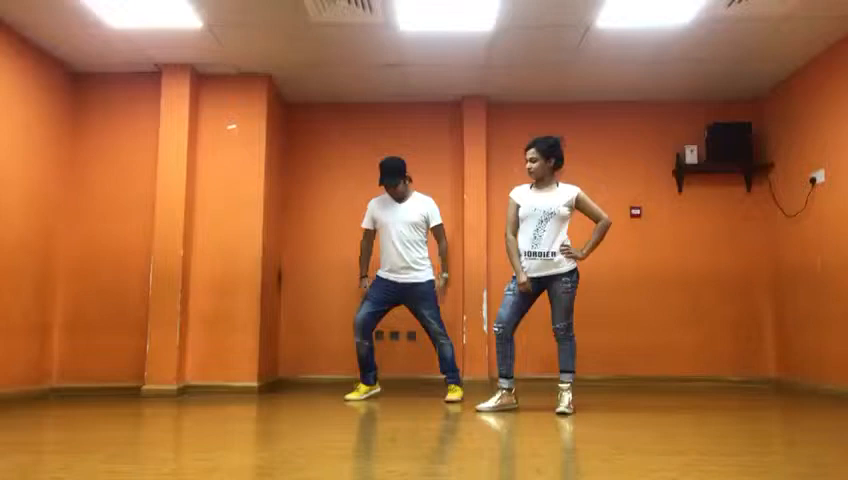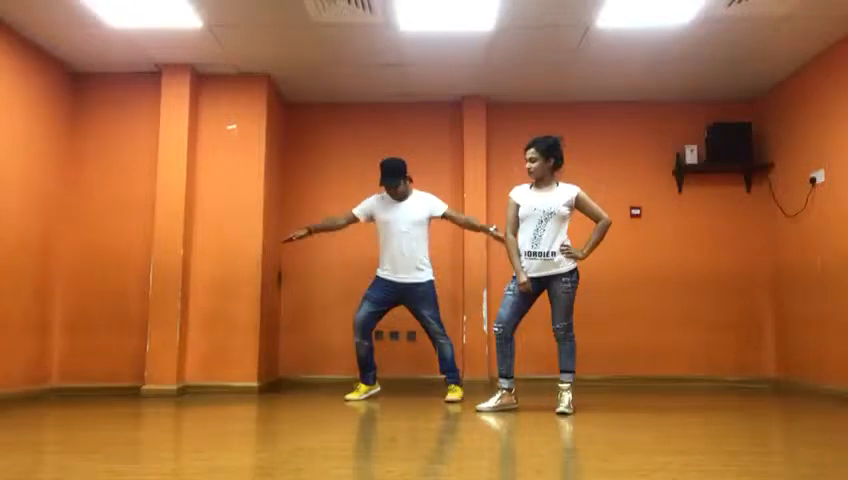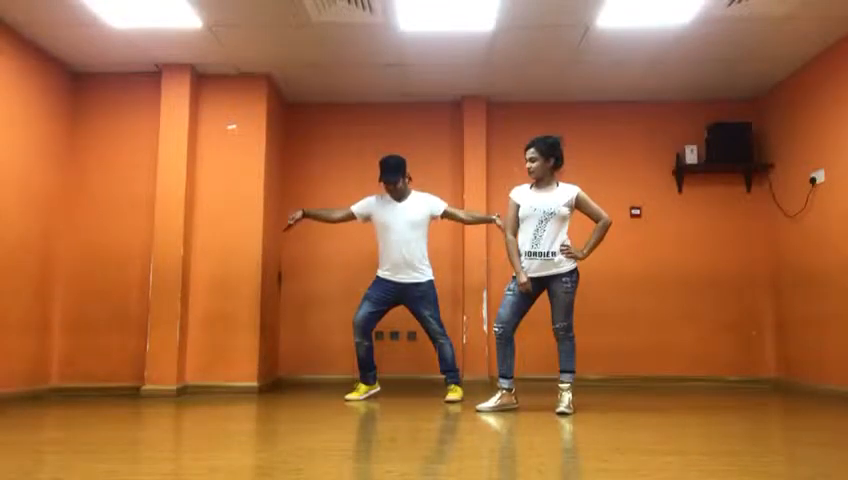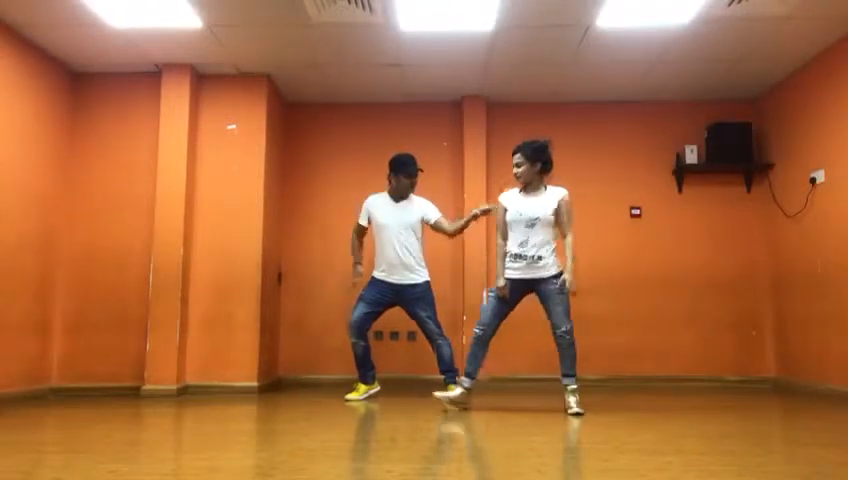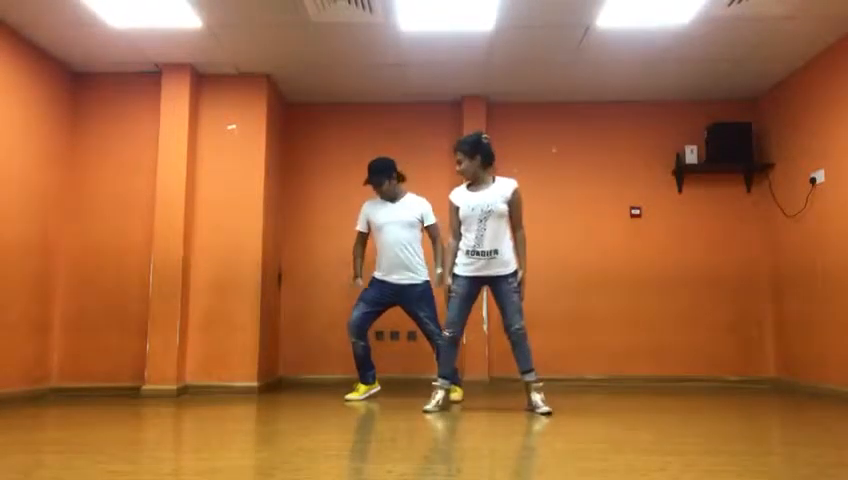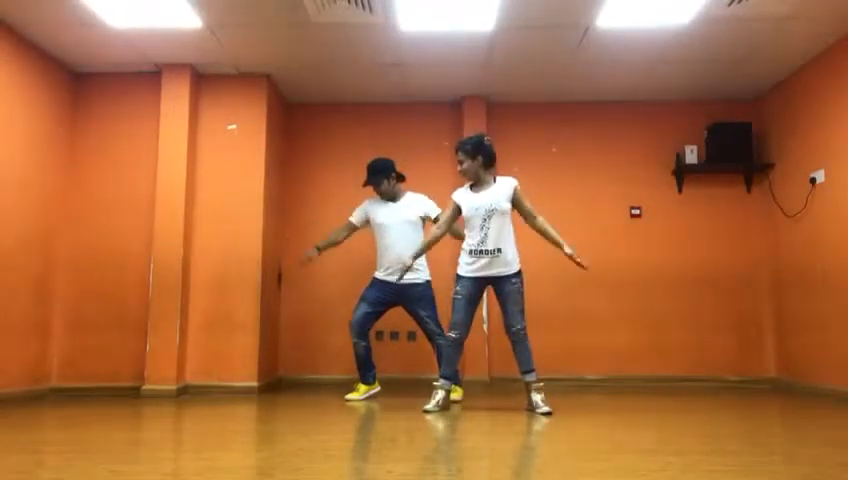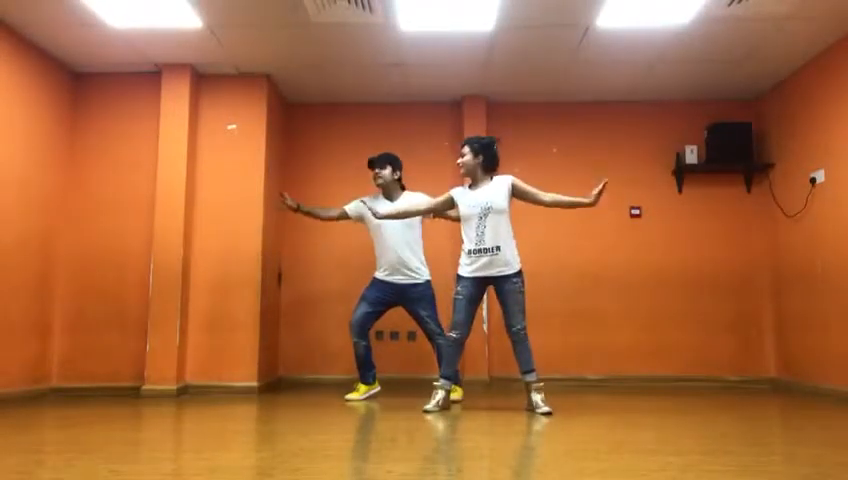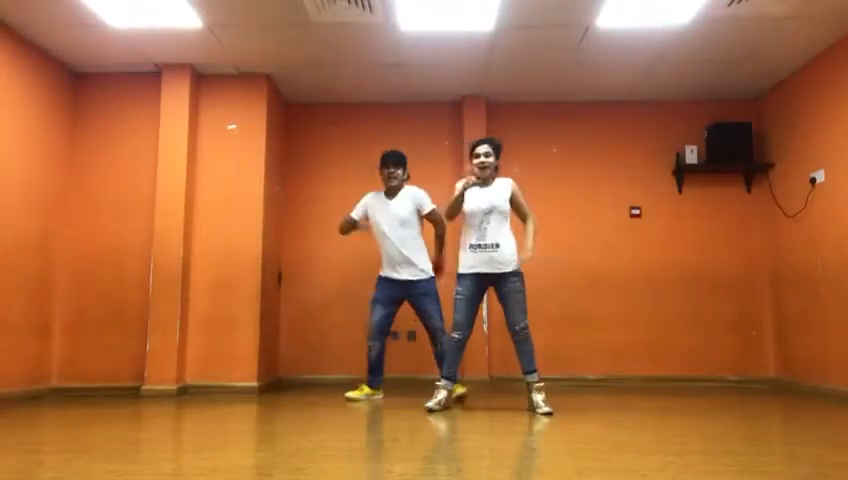
dt=0.5s
person 1, frame 1
left shoulder: (570, 193)
right shoulder: (519, 193)
left elbow: (604, 220)
right elbow: (510, 235)
left wrist: (584, 252)
right wrist: (520, 273)
left hip: (561, 272)
right hip: (527, 273)
left knee: (563, 331)
right knee: (502, 328)
left ankle: (566, 393)
right ankle: (506, 393)
person 1, frame 2
left shoulder: (570, 192)
right shoulder: (518, 193)
left elbow: (604, 220)
right elbow: (510, 235)
left wrist: (584, 252)
right wrist: (519, 273)
left hip: (561, 273)
right hip: (527, 273)
left knee: (563, 331)
right knee: (502, 327)
left ankle: (566, 393)
right ankle: (506, 393)
person 1, frame 3
left shoulder: (570, 193)
right shoulder: (518, 194)
left elbow: (604, 220)
right elbow: (510, 235)
left wrist: (584, 252)
right wrist: (519, 273)
left hip: (561, 272)
right hip: (527, 273)
left knee: (563, 331)
right knee: (502, 327)
left ankle: (565, 393)
right ankle: (506, 393)
person 1, frame 4
left shoulder: (559, 196)
right shoulder: (507, 198)
left elbow: (567, 235)
right elbow: (501, 239)
left wrist: (568, 271)
right wrist: (499, 277)
left hip: (548, 275)
right hip: (512, 275)
left knee: (564, 332)
right knee: (483, 330)
left ankle: (571, 393)
right ankle: (464, 389)
person 1, frame 5
left shoulder: (508, 188)
right shoulder: (457, 195)
left elbow: (518, 230)
right elbow: (454, 237)
left wrist: (523, 268)
right wrist: (447, 274)
left hip: (503, 271)
right hip: (466, 272)
left knee: (516, 330)
right knee: (452, 331)
left ankle: (534, 392)
right ankle: (441, 392)
person 1, frame 6
left shoulder: (509, 186)
right shoulder: (460, 195)
left elbow: (534, 219)
right elbow: (441, 229)
left wrist: (563, 246)
right wrist: (413, 257)
left hip: (506, 270)
right hip: (469, 272)
left knee: (517, 330)
right knee: (456, 333)
left ankle: (534, 392)
right ankle: (441, 392)
person 1, frame 7
left shoulder: (505, 184)
right shoulder: (457, 194)
left elbow: (544, 198)
right elbow: (422, 208)
left wrist: (586, 201)
right wrist: (382, 213)
left hip: (507, 270)
right hip: (470, 272)
left knee: (517, 330)
right knee: (456, 333)
left ankle: (534, 392)
right ankle: (442, 391)
person 1, frame 8
left shoulder: (506, 186)
right shoulder: (465, 187)
left elbow: (527, 218)
right elbow: (449, 216)
left wrist: (528, 246)
right wrist: (461, 191)
left hip: (506, 268)
right hip: (470, 270)
left knee: (519, 329)
right knee: (459, 331)
left ankle: (535, 391)
right ankle: (443, 390)
person 2, frame 1
left shoulder: (425, 204)
right shoulder: (375, 205)
left elbow: (442, 240)
right elbow: (367, 241)
left wrist: (444, 274)
right wrist: (363, 276)
left hip: (420, 282)
right hip: (385, 280)
left knee: (438, 332)
right knee: (361, 324)
left ankle: (454, 384)
right ankle: (368, 383)
person 2, frame 2
left shoulder: (427, 201)
right shoulder: (375, 202)
left elbow: (459, 219)
right elbow: (342, 221)
left wrist: (489, 230)
right wrist: (309, 230)
left hip: (420, 282)
right hip: (385, 280)
left knee: (437, 332)
right knee: (361, 324)
left ankle: (454, 384)
right ankle: (368, 382)
person 2, frame 3
left shoulder: (426, 202)
right shoulder: (373, 203)
left elbow: (461, 216)
right elbow: (336, 215)
left wrist: (491, 218)
right wrist: (305, 213)
left hip: (420, 282)
right hip: (386, 280)
left knee: (437, 332)
right knee: (360, 324)
left ankle: (454, 384)
right ankle: (368, 382)
person 2, frame 4
left shoulder: (421, 205)
right shoulder: (372, 203)
left elbow: (450, 230)
right elbow: (358, 234)
left wrist: (473, 216)
right wrist: (357, 262)
left hip: (415, 283)
right hip: (381, 281)
left knee: (435, 334)
right knee: (356, 324)
left ankle: (452, 383)
right ankle: (367, 382)
person 2, frame 5
left shoulder: (420, 204)
right shoulder: (369, 207)
left elbow: (436, 240)
right elbow: (360, 244)
left wrist: (439, 269)
right wrist: (358, 275)
left hip: (416, 283)
right hip: (381, 282)
left knee: (434, 333)
right knee: (356, 325)
left ankle: (453, 384)
right ankle: (368, 382)
person 2, frame 6
left shoulder: (419, 201)
right shoulder: (369, 207)
right elbow: (345, 230)
right wrist: (318, 248)
left hip: (416, 282)
right hip: (383, 281)
left knee: (435, 333)
right knee: (357, 325)
left ankle: (453, 384)
right ankle: (368, 382)
person 2, frame 7
left shoulder: (417, 200)
right shoulder: (366, 204)
left elbow: (450, 213)
right elbow: (332, 214)
right wrist: (298, 207)
left hip: (417, 283)
right hip: (383, 281)
left knee: (435, 333)
right knee: (358, 325)
left ankle: (453, 384)
right ankle: (368, 382)
person 2, frame 8
left shoulder: (414, 194)
right shoulder: (370, 201)
left elbow: (439, 222)
right elbow: (344, 227)
left wrist: (438, 255)
right wrist: (353, 226)
left hip: (421, 278)
right hip: (389, 278)
left knee: (437, 330)
right knee: (376, 328)
left ankle: (451, 383)
right ankle: (372, 386)
